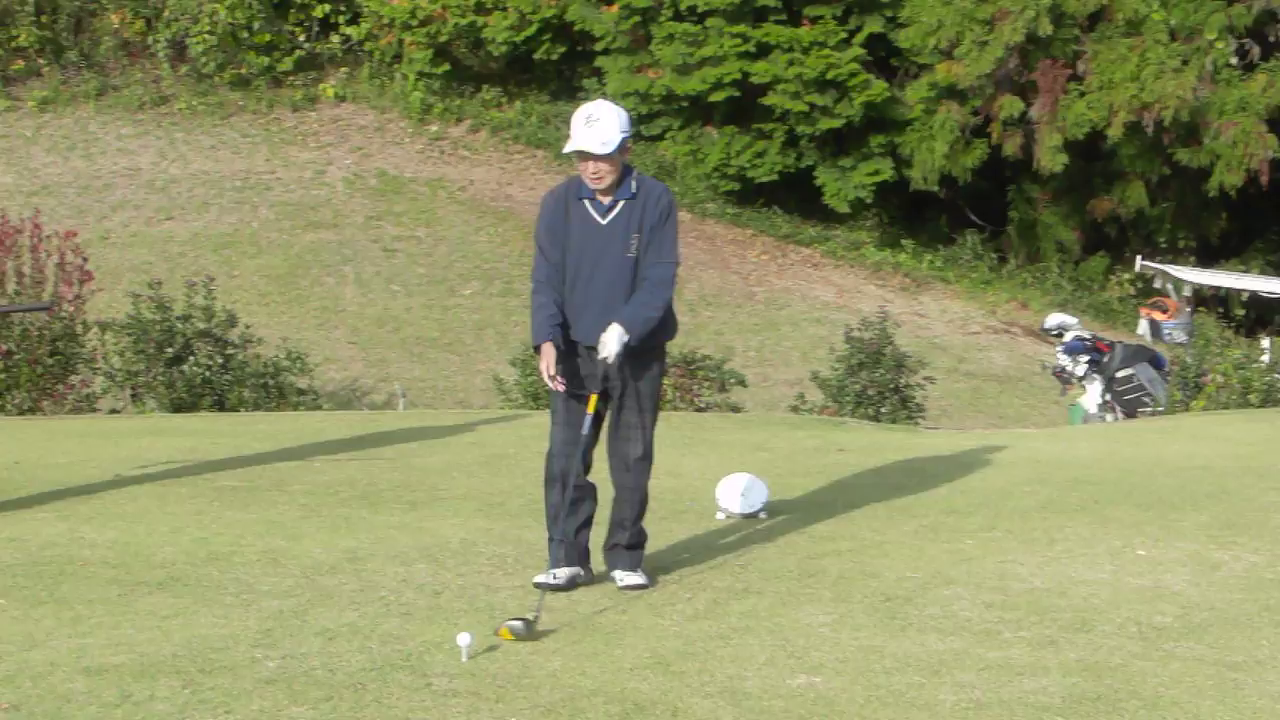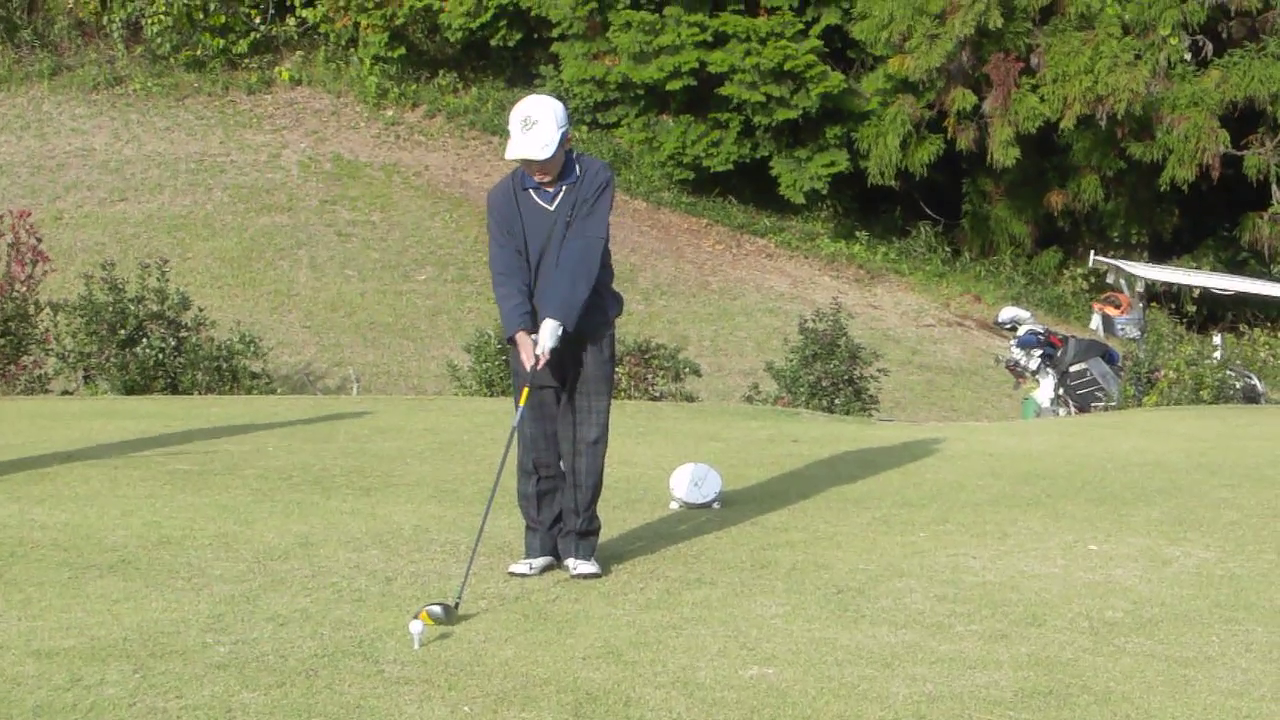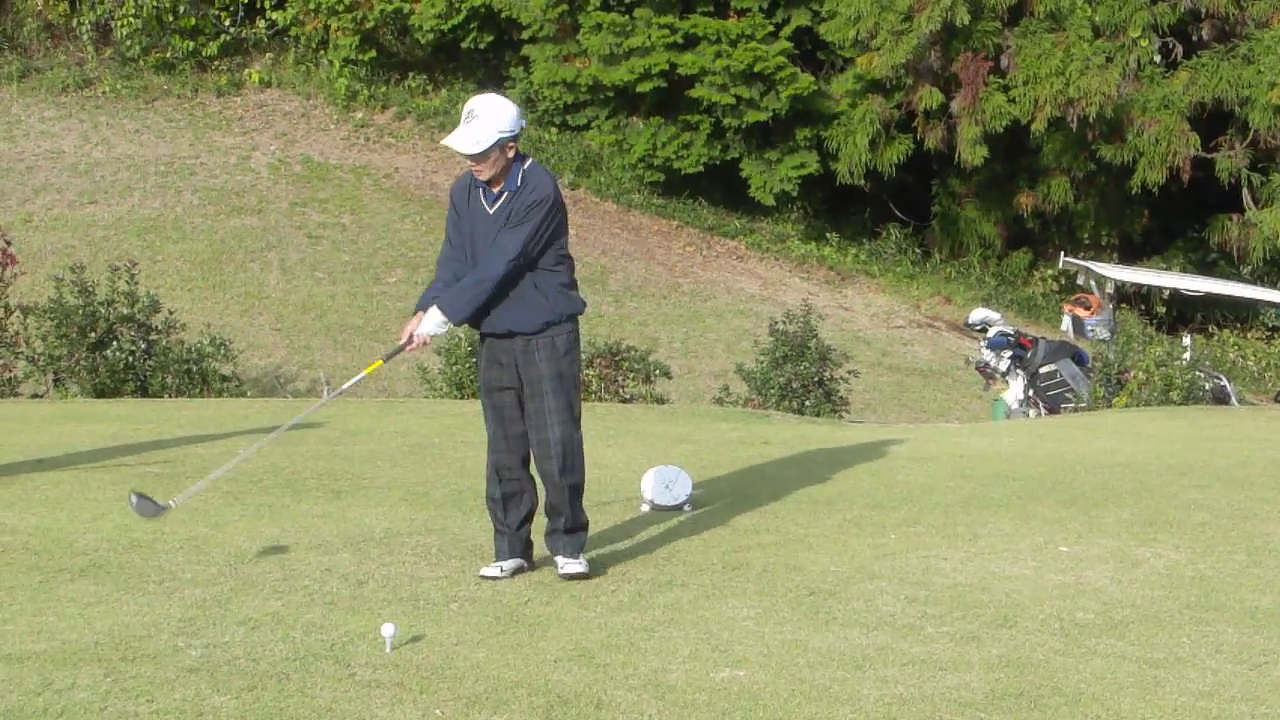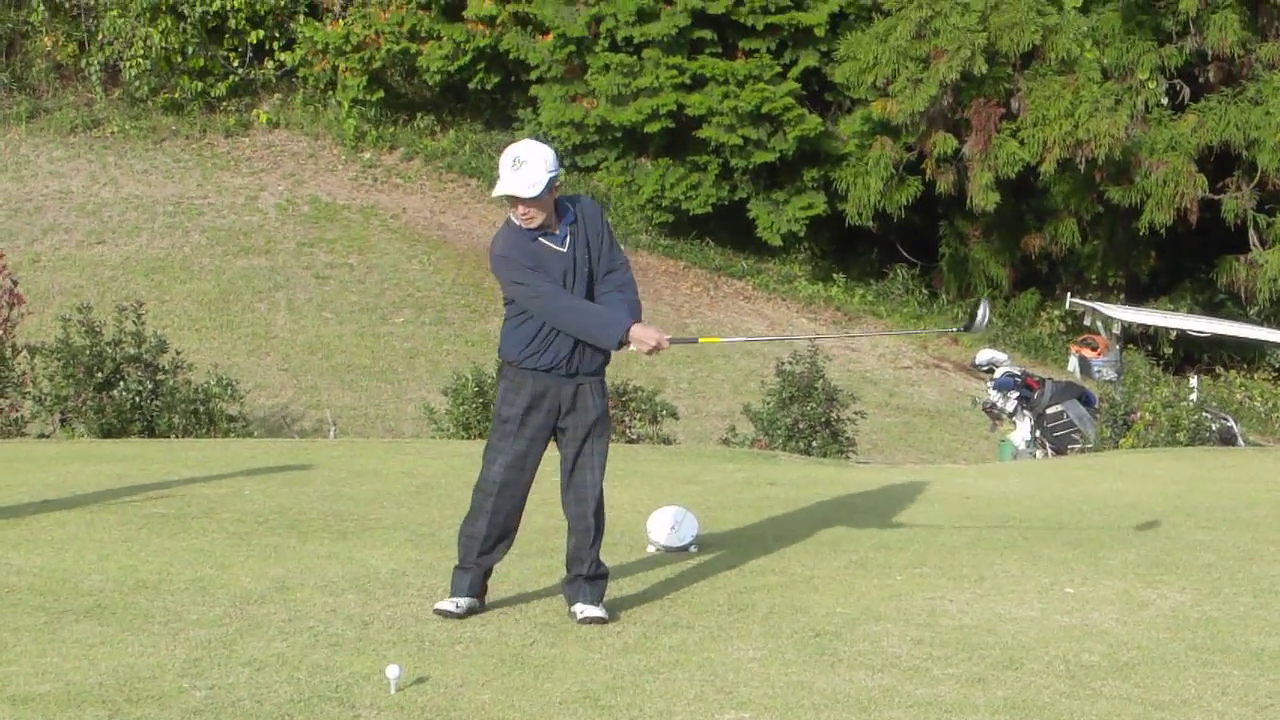
dt=1s
person 1, frame 1
left shoulder: (655, 200)
right shoulder: (557, 203)
left elbow: (660, 277)
right elbow: (547, 278)
left wrist: (624, 328)
right wrist: (547, 341)
left hip: (638, 349)
right hip: (575, 349)
left knee: (632, 458)
right knee: (565, 456)
left ankle: (626, 556)
right ankle: (568, 557)
person 1, frame 2
left shoulder: (595, 179)
right shoulder: (504, 196)
left elbow: (581, 256)
right elbow: (507, 271)
left wrist: (555, 322)
right wrist: (521, 331)
left hip: (588, 332)
right hip: (531, 336)
left knee: (585, 443)
right knee: (537, 445)
left ankle: (579, 544)
right ankle: (541, 543)
person 1, frame 3
left shoulder: (540, 191)
right shoulder: (464, 191)
left elbow: (499, 267)
right elbow: (454, 260)
left wrist: (440, 315)
right wrist: (425, 308)
left hip: (547, 333)
right hip: (495, 337)
left knee: (556, 440)
right knee: (505, 448)
left ankle: (567, 542)
right ankle: (512, 547)
person 1, frame 4
left shoulder: (588, 215)
right shoulder: (506, 248)
left elbow: (615, 280)
right elbow: (560, 307)
left wrist: (626, 324)
right wrist: (626, 331)
left hip: (585, 378)
right hip: (527, 379)
left knee: (586, 488)
right knee: (499, 481)
left ankle: (585, 590)
right ankle: (467, 585)
